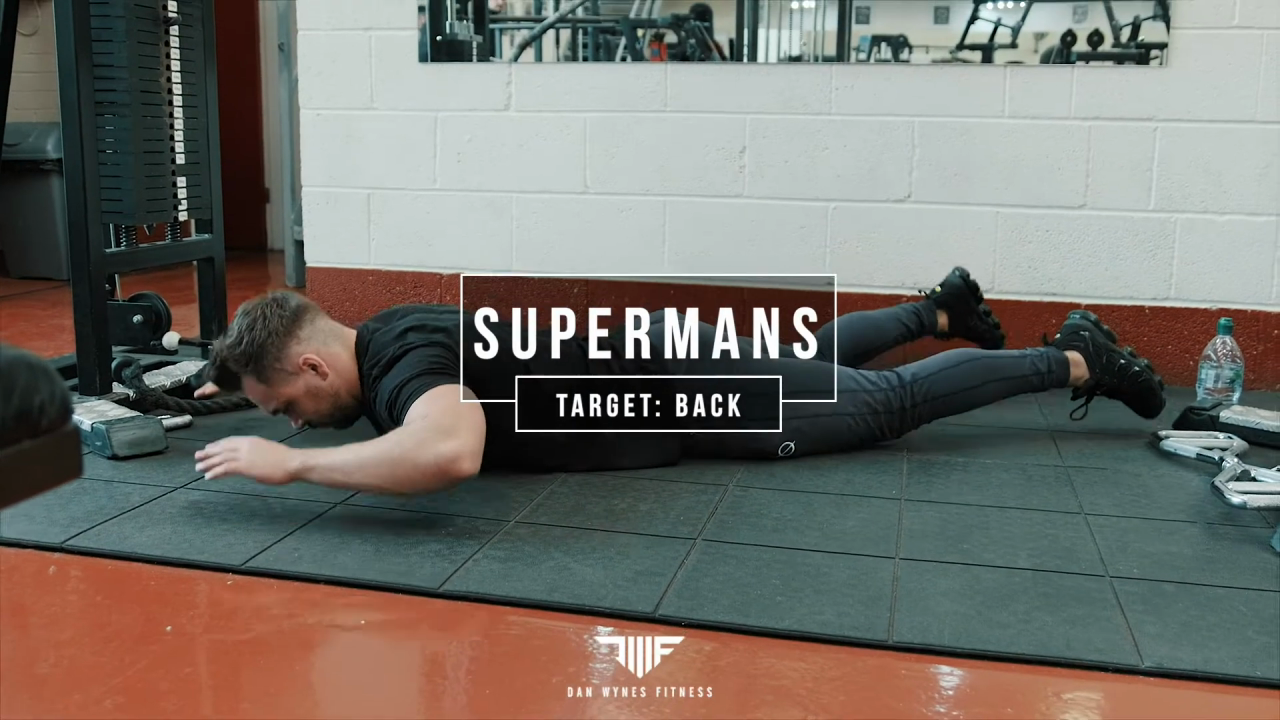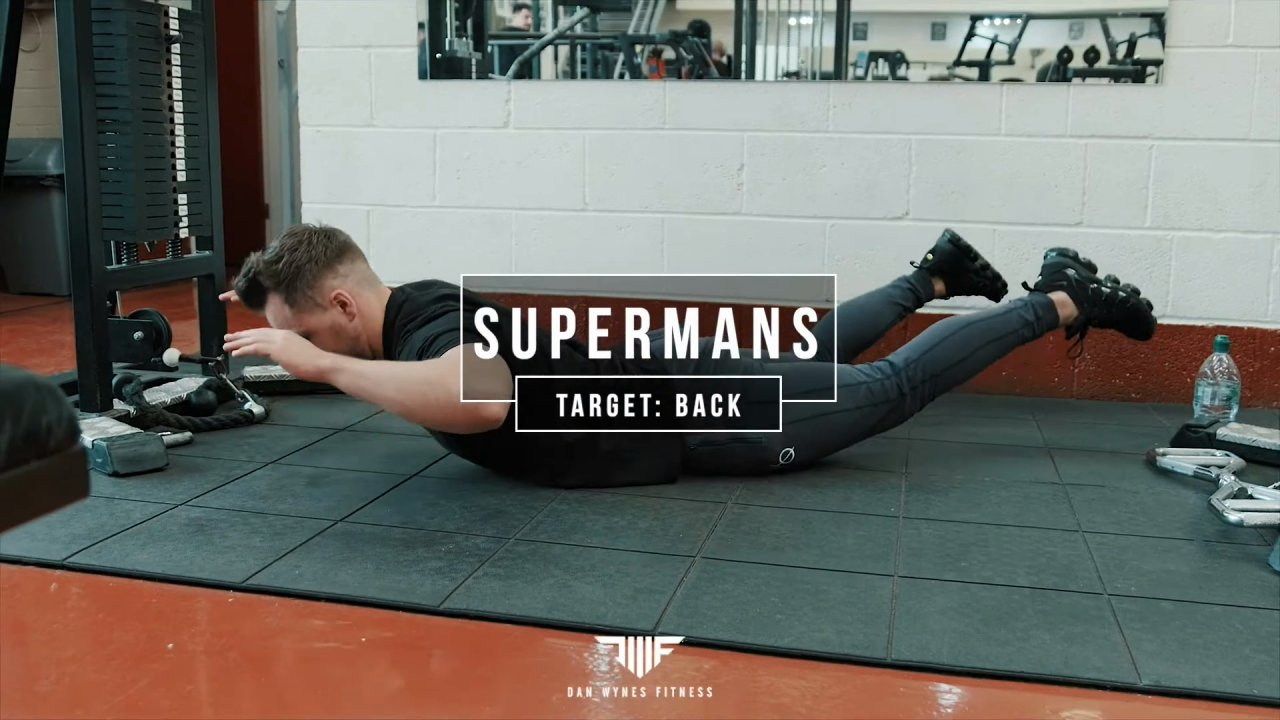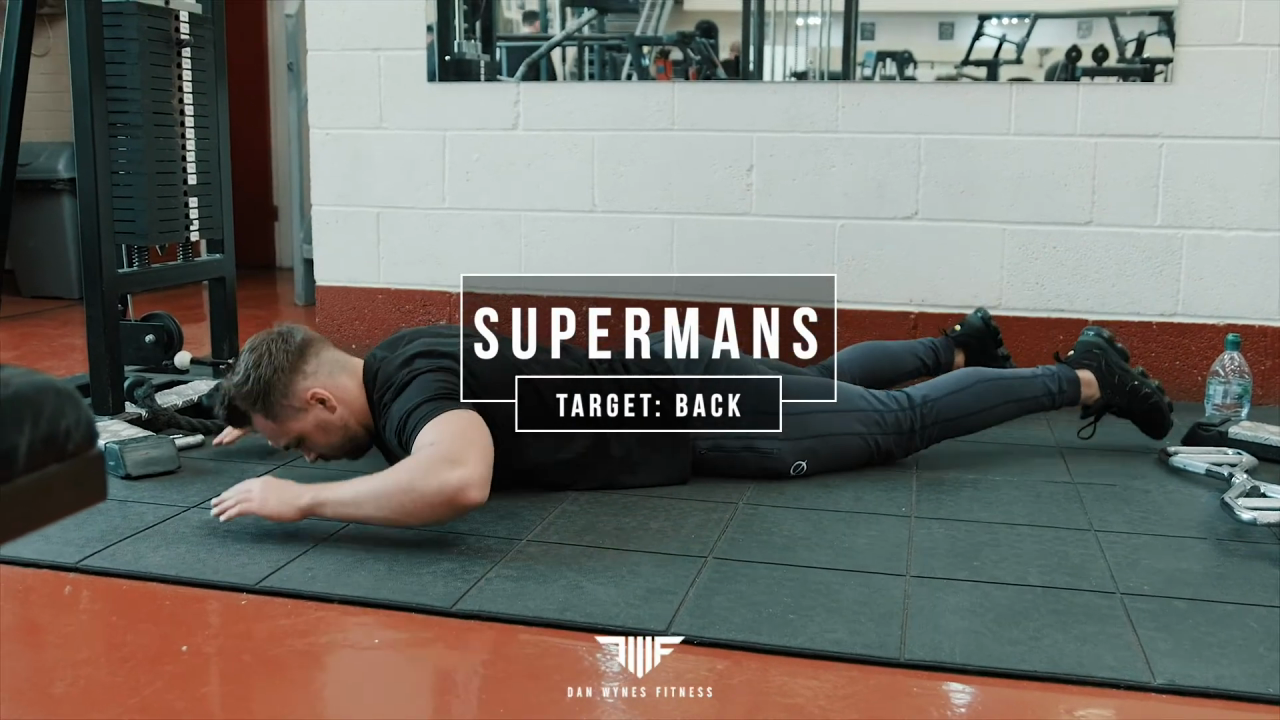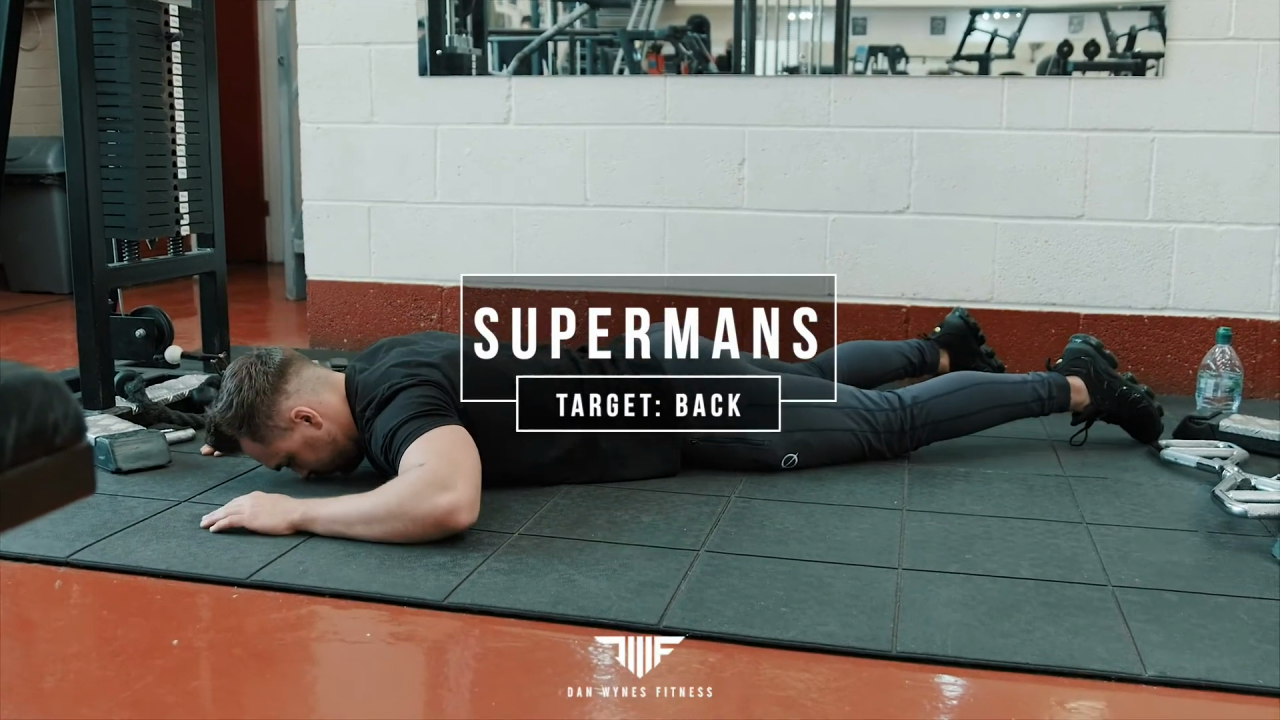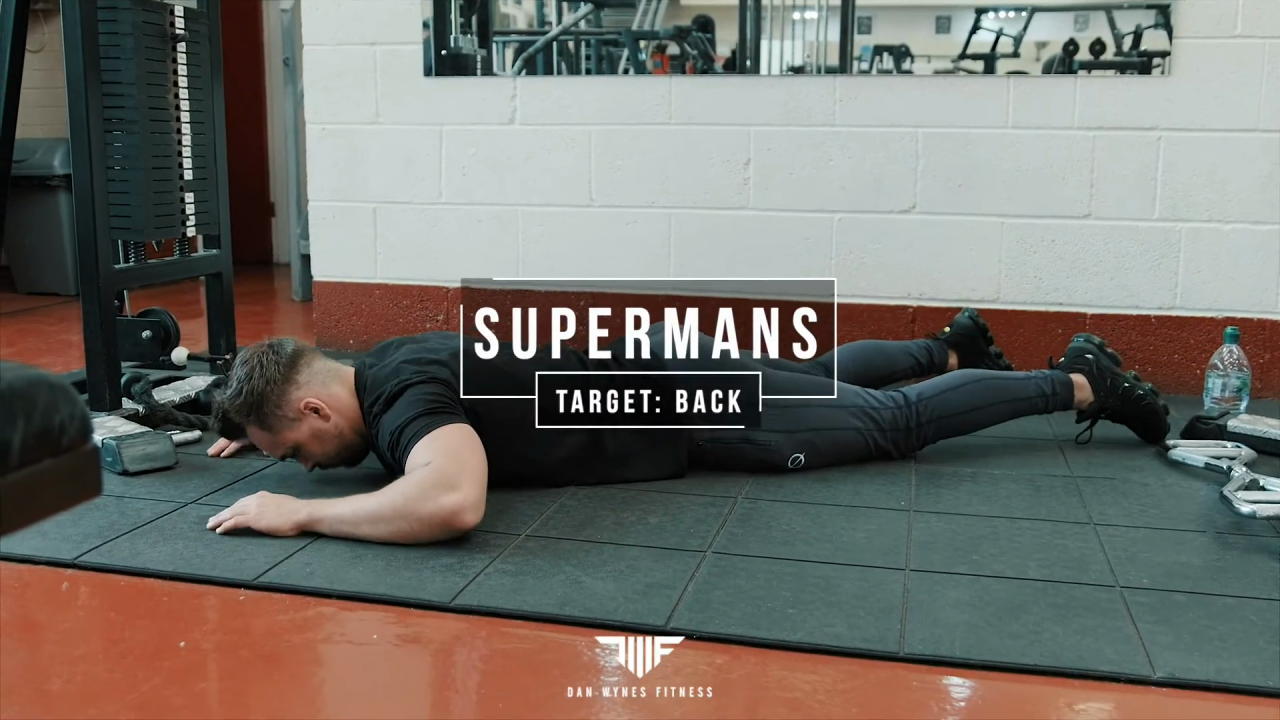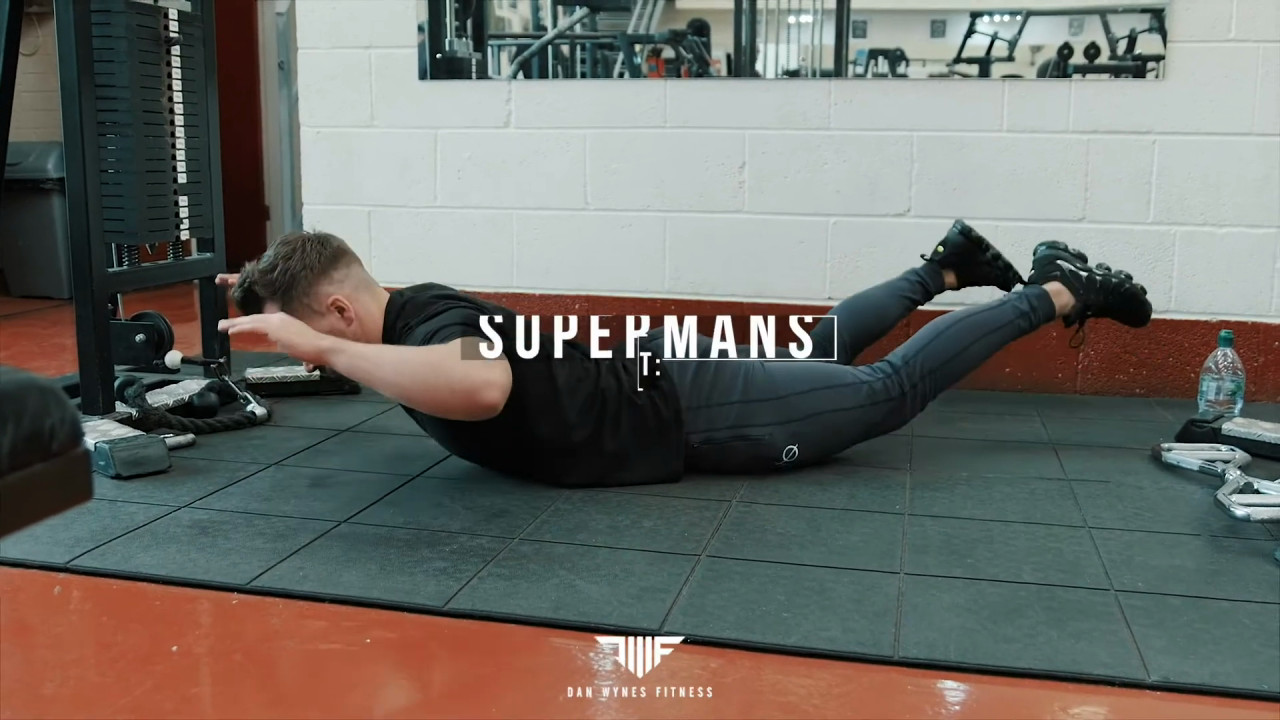
dt=0.5s
person 1, frame 1
left shoulder: (405, 365)
right shoulder: (380, 337)
left elbow: (451, 453)
left wrist: (289, 461)
right wrist: (252, 378)
right hip: (652, 359)
left knee: (886, 403)
right knee: (808, 361)
left ankle: (1076, 361)
right ankle: (941, 309)
person 1, frame 2
left shoulder: (432, 327)
right shoulder: (406, 309)
left elbow: (481, 403)
left wrist: (318, 365)
right wrist: (282, 308)
left hip: (691, 418)
right hip: (652, 371)
left knee: (888, 390)
right knee: (811, 353)
left ankle: (1061, 300)
right ankle: (934, 274)
person 1, frame 3
left shoulder: (413, 388)
right shoulder: (393, 363)
left elbow: (458, 480)
left wrist: (302, 497)
right wrist: (266, 421)
left hip: (697, 414)
right hip: (662, 374)
left knee: (899, 424)
right knee: (821, 380)
left ankle: (1086, 379)
right ankle: (958, 349)
person 1, frame 4
left shoulder: (396, 403)
right shoulder: (371, 370)
left elbow: (445, 503)
left wrist: (293, 513)
right wrist: (250, 425)
right hip: (648, 370)
left knee: (885, 423)
right knee: (809, 381)
left ankle: (1077, 385)
right ankle: (942, 349)
person 1, frame 5
left shoulder: (404, 398)
right shoulder: (380, 366)
left elbow: (450, 503)
left wrist: (300, 512)
right wrist: (266, 432)
right hip: (654, 371)
left knee: (891, 423)
right knee: (818, 379)
left ankle: (1080, 383)
right ankle: (953, 350)
person 1, frame 6
left shoulder: (428, 328)
right shoulder: (401, 309)
left elbow: (482, 388)
left wrist: (314, 345)
right wrist: (282, 299)
left hip: (679, 419)
right hip: (648, 376)
left knee: (885, 393)
right knee: (815, 355)
left ankle: (1057, 292)
right ankle: (948, 263)
